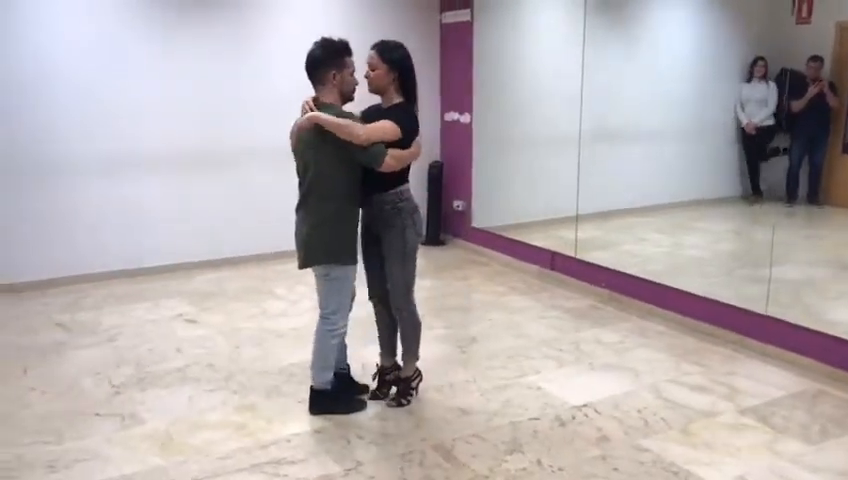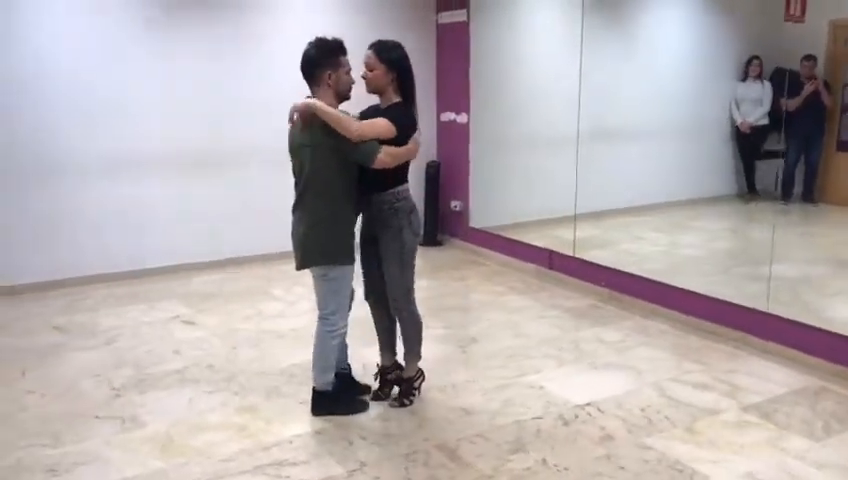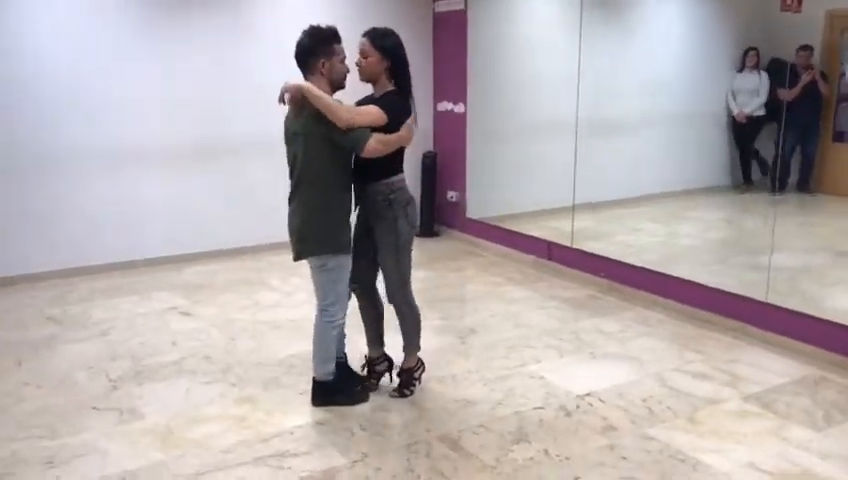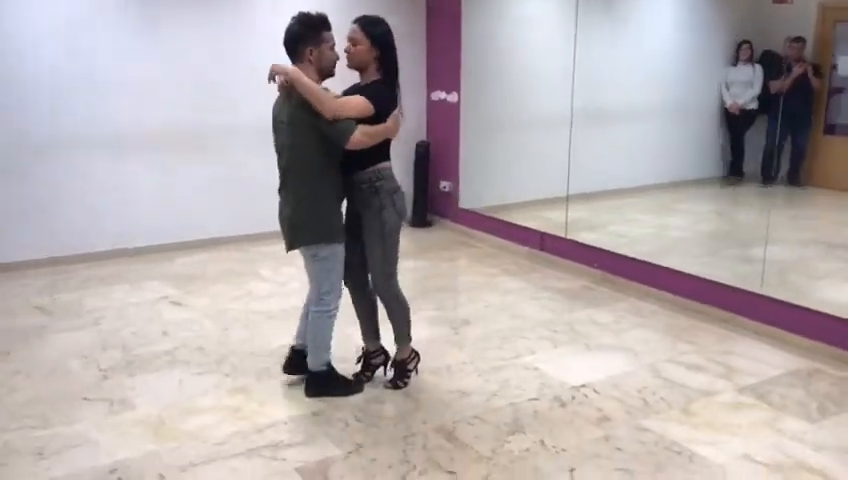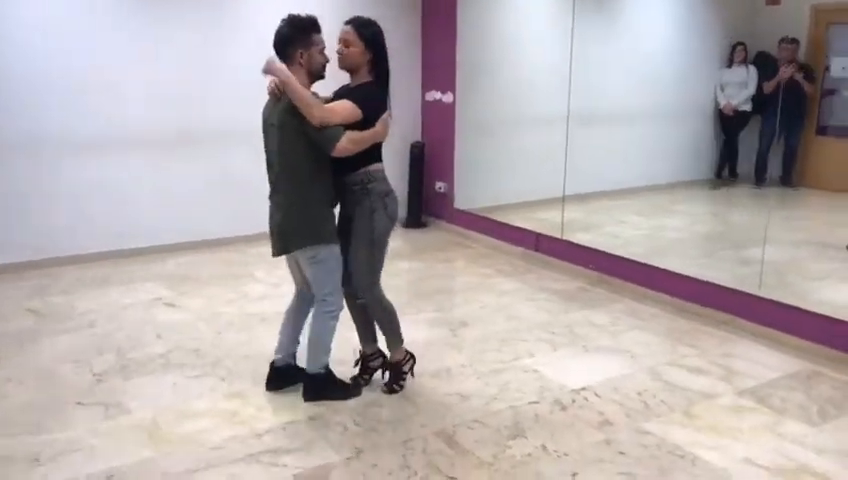
dt=0.2s
person 1, frame 1
left shoulder: (303, 122)
right shoulder: (340, 123)
right elbow: (386, 161)
right wrist: (414, 152)
left hip: (316, 229)
right hip: (330, 235)
left knee: (340, 306)
right knee: (332, 315)
left ankle: (339, 375)
right ankle: (322, 392)
person 1, frame 2
left shoulder: (301, 122)
right shoulder: (334, 123)
right elbow: (381, 158)
right wrist: (411, 149)
left hip: (314, 229)
right hip: (327, 235)
left knee: (339, 307)
right knee: (332, 315)
left ankle: (341, 375)
right ankle: (325, 393)
person 1, frame 3
left shoulder: (297, 110)
right shoulder: (327, 111)
right elbow: (370, 146)
right wrist: (404, 136)
left hip: (309, 220)
right hip: (324, 225)
left knee: (336, 298)
right knee: (332, 307)
left ankle: (336, 365)
right ankle: (326, 384)
person 1, frame 4
left shoulder: (286, 99)
right elbow: (355, 138)
right wrist: (390, 127)
left hip: (298, 211)
right hip: (316, 215)
left knee: (322, 288)
right knee: (326, 297)
left ankle: (300, 351)
right ankle: (319, 375)
person 1, frame 5
left shoulder: (276, 102)
right elbow: (341, 145)
right wrist: (377, 132)
left hip: (288, 217)
right hip: (309, 220)
left knee: (306, 294)
right knee: (329, 299)
left ankle: (282, 366)
right ankle: (317, 378)
person 2, frame 1
left shoulder: (404, 117)
right shoulder: (373, 112)
left elbow: (362, 136)
left wrist: (317, 116)
right wrist: (315, 110)
left hip: (398, 215)
right hip: (372, 214)
left knee: (400, 299)
right knee: (379, 296)
left ankle: (410, 372)
right ankle: (388, 366)
person 2, frame 2
left shoulder: (401, 116)
right shoulder: (373, 112)
left elbow: (355, 132)
right elbow: (348, 132)
left wrist: (314, 105)
right wrist: (313, 111)
left hip: (397, 215)
right hip: (372, 214)
left knee: (400, 299)
right knee: (375, 294)
left ankle: (412, 372)
right ankle: (389, 365)
person 2, frame 3
left shoulder: (395, 104)
right shoulder: (368, 102)
left elbow: (344, 119)
right elbow: (342, 121)
left wrist: (304, 87)
right wrist: (304, 98)
left hip: (393, 206)
right hip: (369, 205)
left knee: (397, 292)
right knee: (361, 283)
left ankle: (412, 363)
right ankle: (377, 357)
person 2, frame 4
left shoulder: (380, 93)
right shoulder: (356, 91)
left elbow: (331, 110)
right elbow: (327, 108)
left wrist: (292, 73)
right wrist: (293, 86)
left hip: (380, 196)
right hip: (357, 196)
left knee: (383, 283)
right knee: (353, 277)
left ankle: (406, 354)
right ankle: (373, 351)
person 2, frame 5
left shoulder: (370, 96)
right shoulder: (345, 92)
left elbow: (319, 116)
right elbow: (316, 110)
left wrist: (282, 73)
right wrist: (283, 88)
left hip: (372, 198)
right hip: (351, 198)
left knee: (365, 287)
right knee: (348, 282)
left ankle: (400, 357)
right ankle: (370, 354)
person 3, frame 1
left shoulder: (829, 85)
left elbow: (835, 105)
right elbow: (794, 108)
left wrist: (827, 91)
right wrist: (809, 94)
left hip: (821, 133)
right hip: (800, 132)
left knee: (817, 165)
right knee: (794, 164)
left ankle: (813, 195)
right ankle: (791, 196)
person 3, frame 2
left shoulder: (823, 84)
right shoulder: (793, 84)
left elbow: (829, 104)
right elbow: (790, 107)
left wrist: (821, 89)
right wrist: (805, 93)
left hip: (816, 132)
right hip: (796, 131)
left knee: (813, 164)
right knee: (790, 163)
left ankle: (808, 194)
right ankle: (786, 194)
person 3, frame 3
left shoulder: (819, 74)
right shoulder: (788, 74)
left elbow: (826, 93)
right elbow: (786, 96)
left wrist: (818, 78)
right wrist: (802, 82)
left hip: (812, 122)
right hip: (792, 121)
left knee: (809, 154)
right knee: (785, 153)
left ankle: (804, 184)
right ankle: (779, 184)
person 3, frame 4
left shoulder: (812, 67)
left elbow: (818, 86)
right elbow: (774, 88)
left wrist: (810, 74)
right wrist: (793, 75)
left hip: (803, 115)
right hip: (781, 113)
left knee: (800, 147)
right knee: (773, 145)
left ankle: (794, 177)
right ankle: (767, 177)
person 3, frame 5
left shoulder: (805, 69)
right shoulder: (772, 68)
left elbow: (811, 91)
right elbow: (766, 89)
left wrist: (800, 79)
right wrist: (780, 76)
left hip: (795, 116)
right hip: (773, 114)
left knee: (792, 148)
right knee: (764, 146)
left ankle: (787, 178)
right ankle: (760, 178)
person 4, frame 1
left shoulder: (770, 85)
right shoulder: (744, 86)
left elbow: (771, 108)
right elbow: (738, 106)
left wrist: (755, 122)
right wrist: (745, 122)
left hip: (765, 127)
right hip: (747, 128)
left knee: (761, 155)
right knee: (751, 160)
right ankle: (756, 192)
person 4, frame 2
left shoulder: (765, 85)
right shoulder: (739, 85)
left elbow: (766, 107)
right elbow: (733, 105)
left wrist: (749, 121)
right wrist: (740, 121)
left hip: (759, 126)
right hip: (741, 127)
left knee: (754, 154)
right knee: (746, 158)
right ankle: (751, 190)
person 4, frame 3
left shoulder: (762, 75)
right shoulder: (736, 75)
left elbow: (762, 98)
right elbow: (730, 95)
left wrist: (746, 112)
right wrist: (736, 111)
left hip: (755, 116)
right hip: (737, 117)
left knee: (747, 145)
right knee: (742, 148)
left ankle: (762, 165)
right ankle: (747, 180)
person 4, frame 4
left shoulder: (756, 68)
right shoulder: (731, 68)
left elbow: (756, 90)
right elbow: (723, 87)
left wrist: (739, 103)
right wrist: (730, 103)
left hip: (748, 109)
right hip: (730, 109)
left knee: (736, 138)
right knee: (736, 138)
left ankle: (733, 172)
right ankle: (737, 172)
person 4, frame 5
left shoulder: (750, 69)
right shoulder: (725, 70)
left elbow: (751, 90)
right elbow: (718, 88)
left wrist: (733, 104)
right wrist: (724, 104)
left hip: (742, 110)
right hip: (724, 110)
left knee: (730, 139)
right knee: (731, 139)
left ankle: (719, 173)
right ankle: (732, 173)
